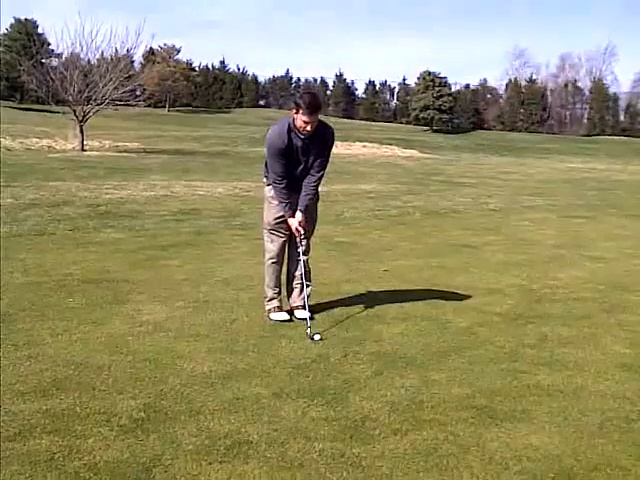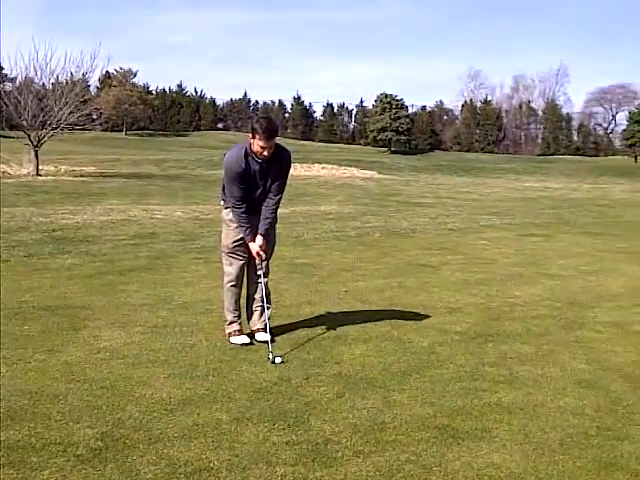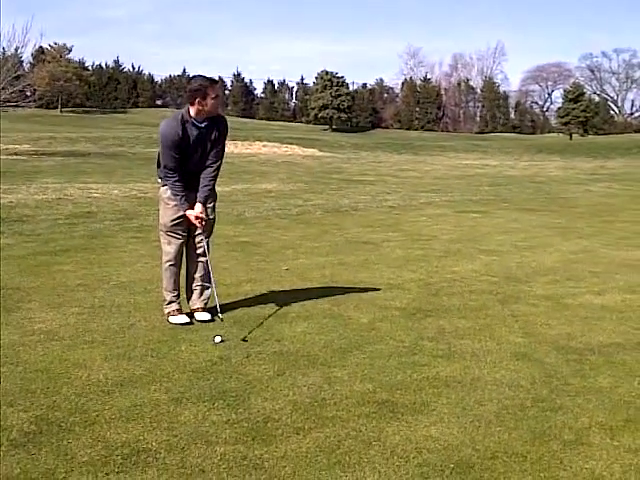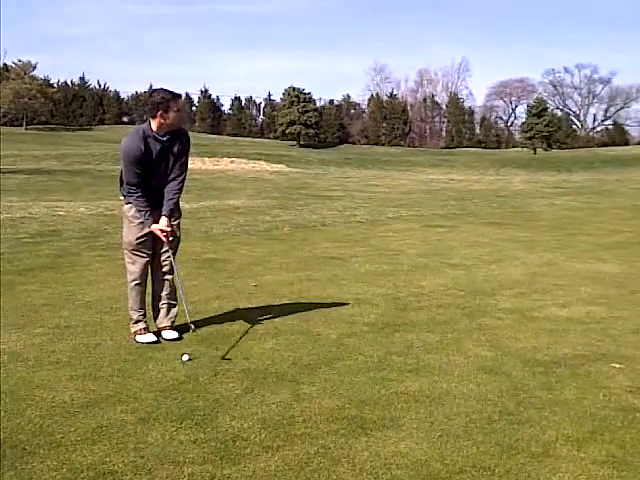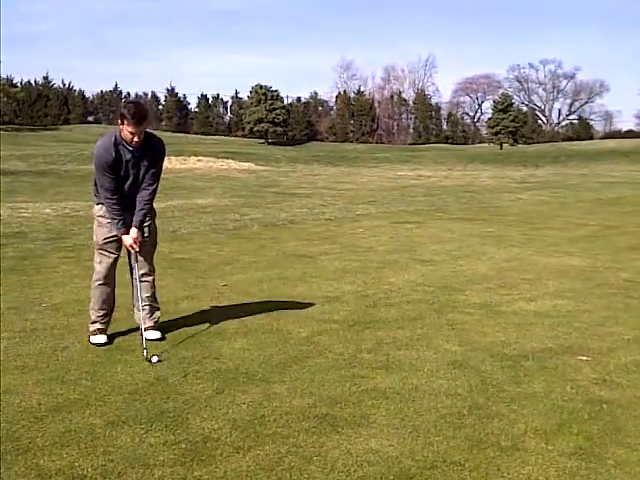
dt=1s
person 1, frame 1
left shoulder: (325, 134)
right shoulder: (277, 135)
left elbow: (315, 175)
right elbow: (279, 179)
left wrist: (301, 210)
right wrist: (288, 214)
left hip: (307, 191)
right hip: (278, 190)
left knee: (302, 249)
right knee: (275, 249)
left ankle: (298, 300)
right ankle: (273, 303)
person 1, frame 2
left shoulder: (283, 157)
right shoulder: (234, 159)
left elbow: (274, 198)
right elbow: (238, 203)
left wrist: (262, 234)
right wrist: (249, 238)
left hip: (265, 214)
right hip: (236, 213)
left knee: (261, 271)
right knee: (234, 270)
left ankle: (258, 323)
right ankle: (233, 326)
person 1, frame 3
left shoulder: (219, 124)
right shoulder: (171, 127)
left elbow: (212, 166)
right elbow: (171, 172)
left wrist: (201, 202)
right wrist: (185, 207)
left hip: (203, 191)
right hip: (174, 191)
left knee: (200, 250)
right knee: (173, 250)
left ankle: (198, 302)
right ankle: (172, 306)
person 1, frame 4
left shoulder: (181, 138)
right shoulder: (133, 143)
left elbow: (176, 179)
right elbow: (134, 188)
left wrist: (166, 216)
right wrist: (150, 222)
left hip: (167, 208)
right hip: (138, 208)
left knee: (165, 267)
right knee: (138, 269)
left ankle: (165, 320)
right ankle: (138, 324)
person 1, frame 5
left shoulder: (156, 146)
right shoulder: (105, 148)
left elbow: (148, 189)
right elbow: (109, 194)
left wrist: (136, 226)
right wrist: (122, 231)
left hip: (141, 209)
right hip: (109, 209)
left knee: (145, 267)
right knee: (104, 269)
left ankle: (148, 321)
right ankle: (98, 325)
